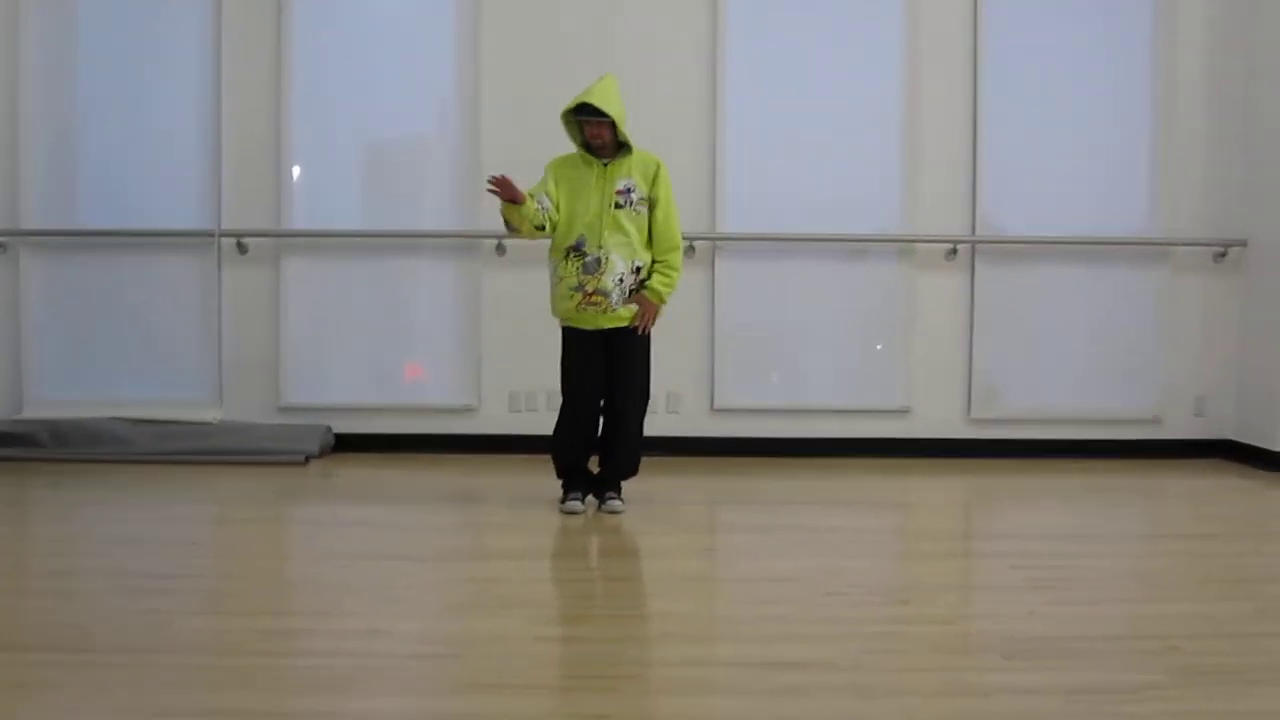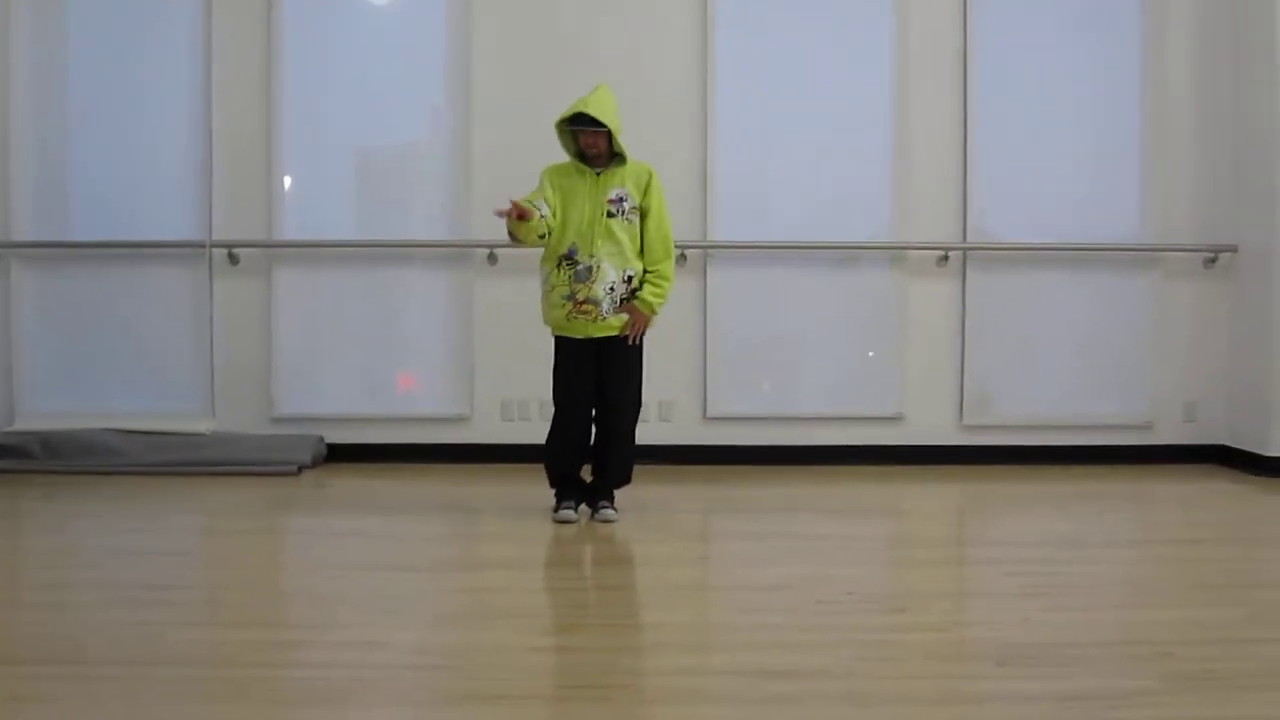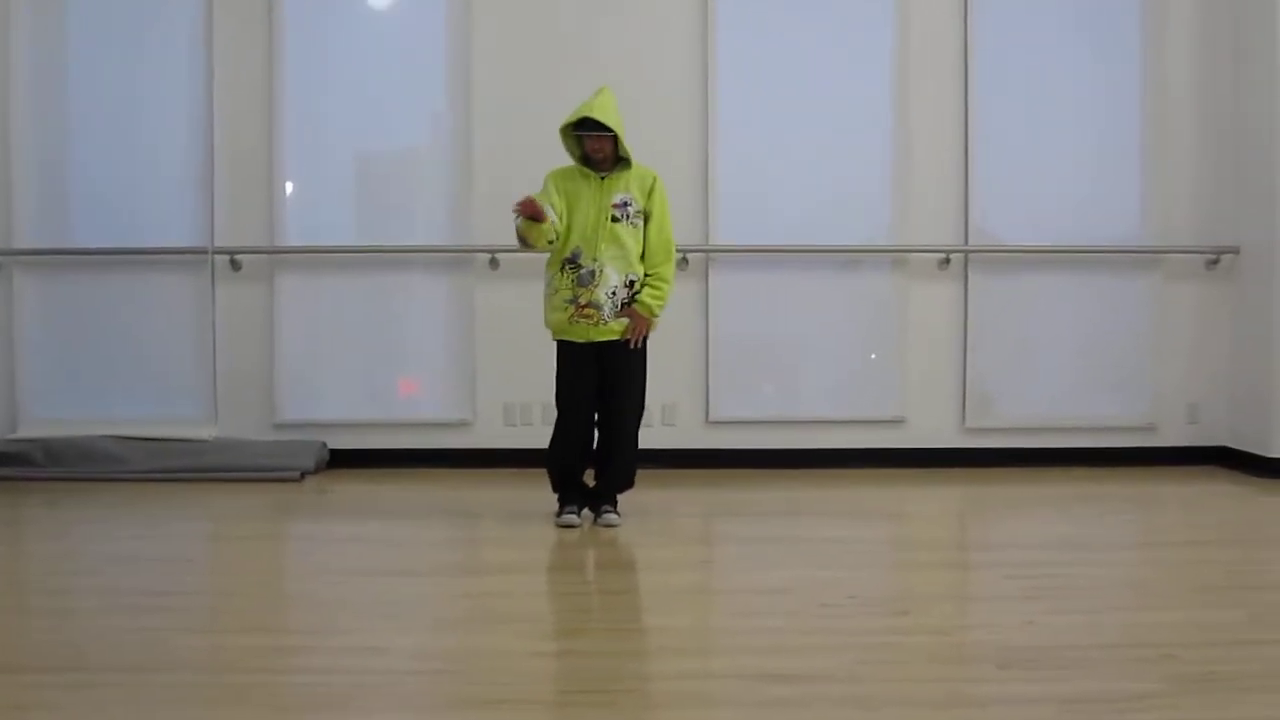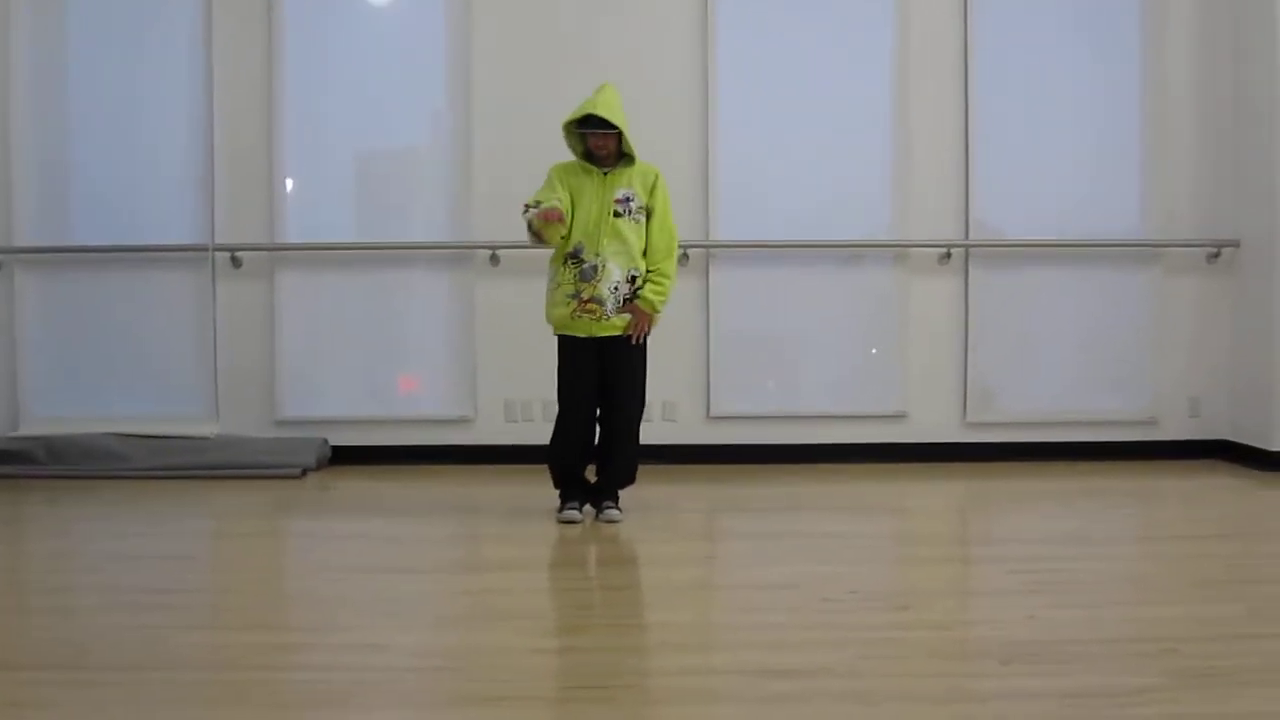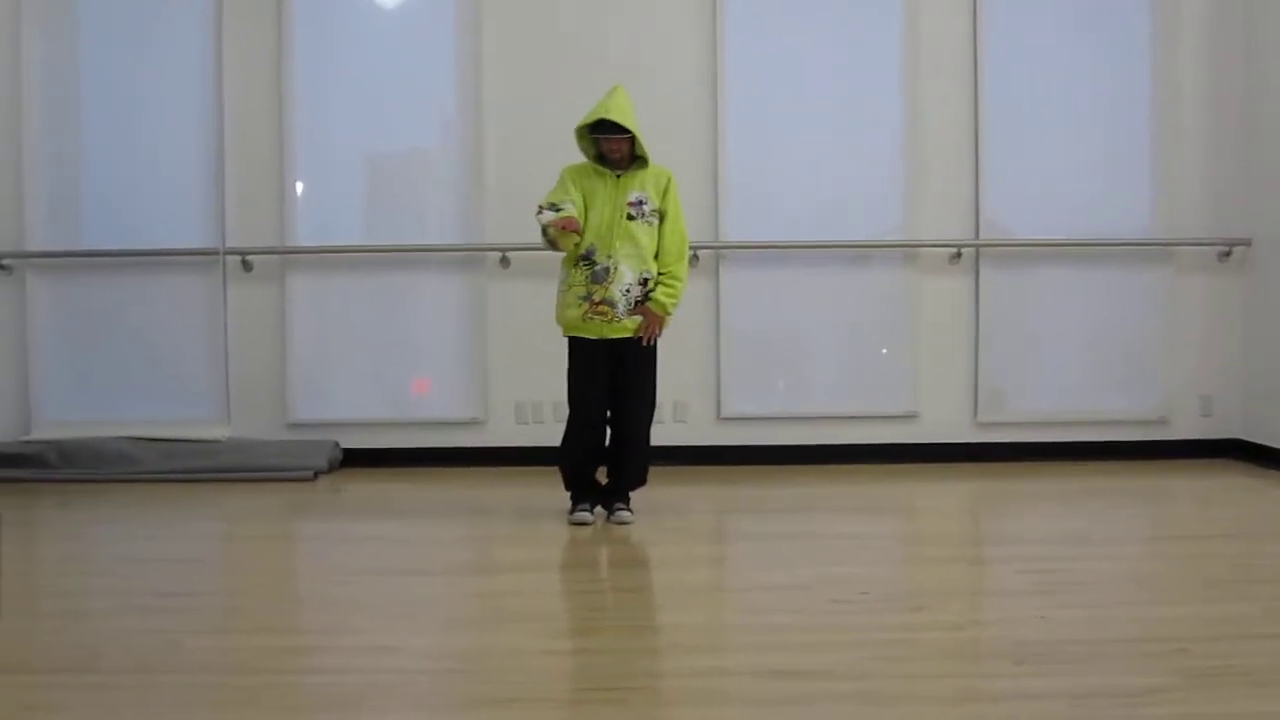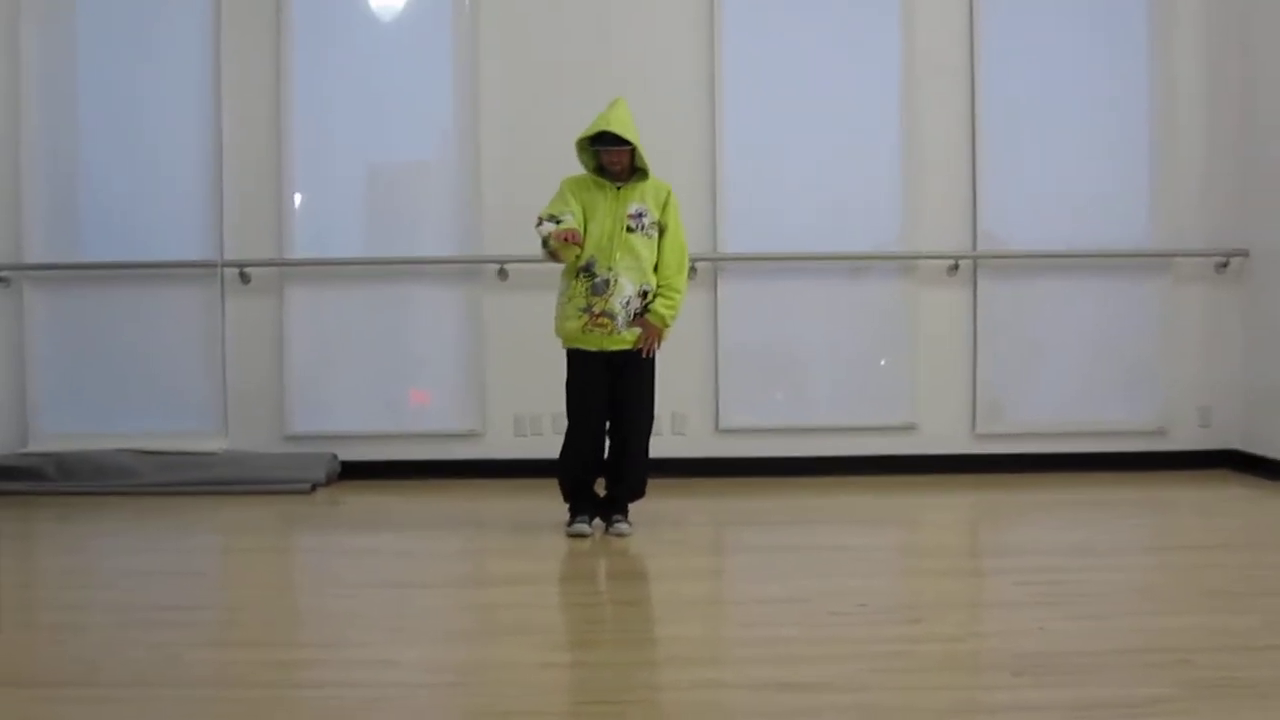
dt=0.1s
person 1, frame 1
left shoulder: (649, 168)
right shoulder: (561, 169)
left elbow: (667, 239)
right elbow: (539, 219)
left wrist: (656, 292)
right wrist: (516, 202)
left hip: (632, 312)
right hip: (580, 311)
left knee: (627, 404)
right knee: (579, 401)
left ankle: (610, 482)
right ankle: (573, 481)
person 1, frame 2
left shoulder: (641, 178)
right shoulder: (555, 177)
left elbow: (659, 249)
right elbow: (537, 230)
left wrist: (647, 303)
right wrist: (523, 217)
left hip: (623, 321)
right hip: (571, 320)
left knee: (619, 412)
right knee: (571, 410)
left ankle: (604, 490)
right ankle: (567, 489)
person 1, frame 3
left shoulder: (646, 182)
right shoulder: (560, 181)
left elbow: (661, 253)
right elbow: (544, 235)
left wrist: (648, 306)
right wrist: (533, 219)
left hip: (626, 325)
right hip: (574, 324)
left knee: (622, 416)
right knee: (573, 415)
left ankle: (607, 495)
right ankle: (570, 494)
person 1, frame 4
left shoulder: (647, 179)
right shoulder: (562, 176)
left elbow: (662, 249)
right elbow: (541, 225)
left wrist: (649, 302)
right wrist: (546, 220)
left hip: (627, 320)
right hip: (575, 319)
left knee: (623, 412)
right knee: (575, 410)
left ankle: (608, 491)
right ankle: (572, 490)
person 1, frame 5
left shoulder: (659, 181)
right shoulder: (574, 177)
left elbow: (674, 252)
right elbow: (553, 223)
left wrist: (660, 305)
right wrist: (561, 227)
left hip: (638, 322)
right hip: (586, 321)
left knee: (634, 414)
right knee: (586, 413)
left ankle: (619, 492)
right ankle: (582, 492)
person 1, frame 6
left shoulder: (659, 195)
right shoulder: (574, 189)
left elbow: (673, 265)
right elbow: (552, 234)
left wrist: (659, 317)
right wrist: (563, 239)
left hip: (636, 335)
right hip: (585, 333)
left knee: (632, 426)
right knee: (585, 424)
left ankle: (618, 504)
right ankle: (581, 504)
